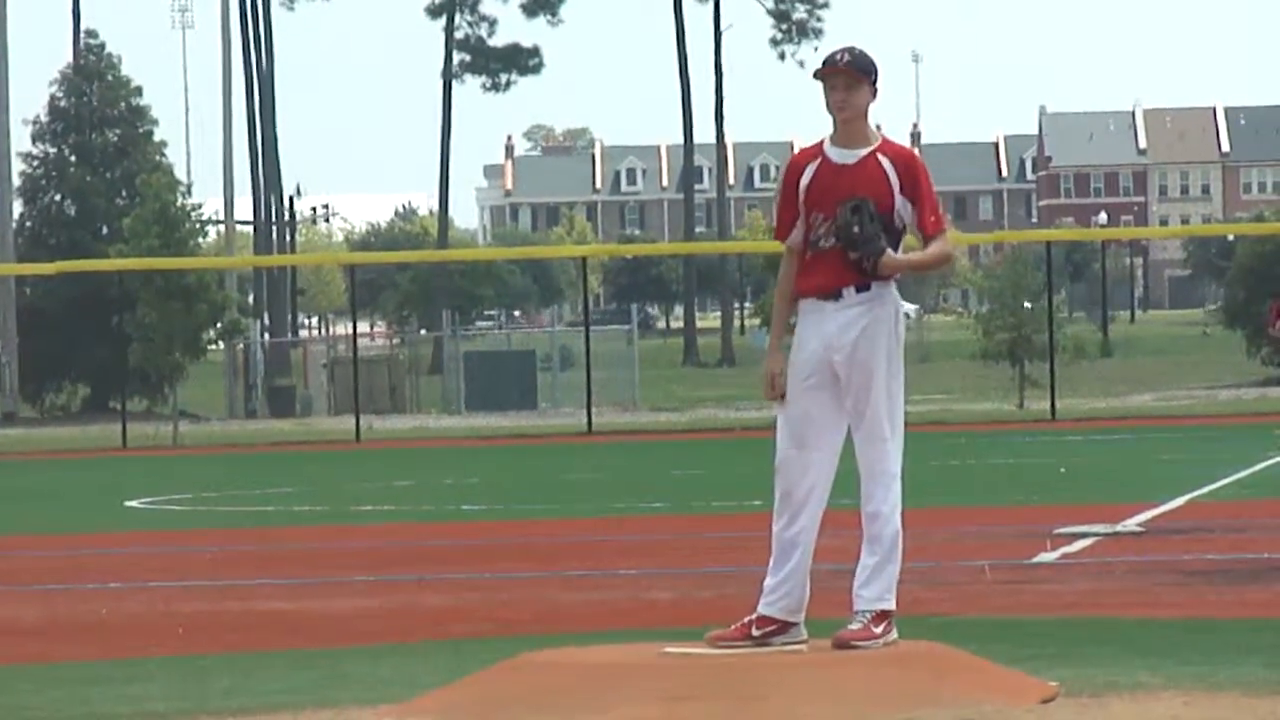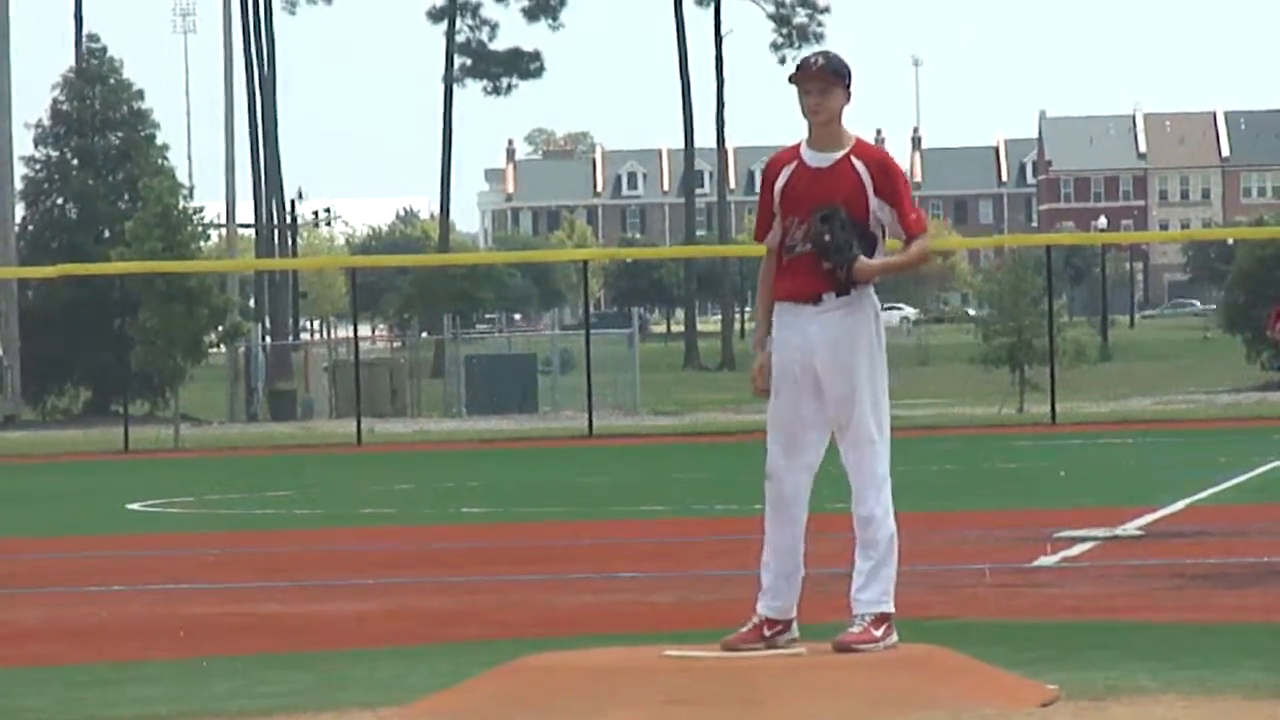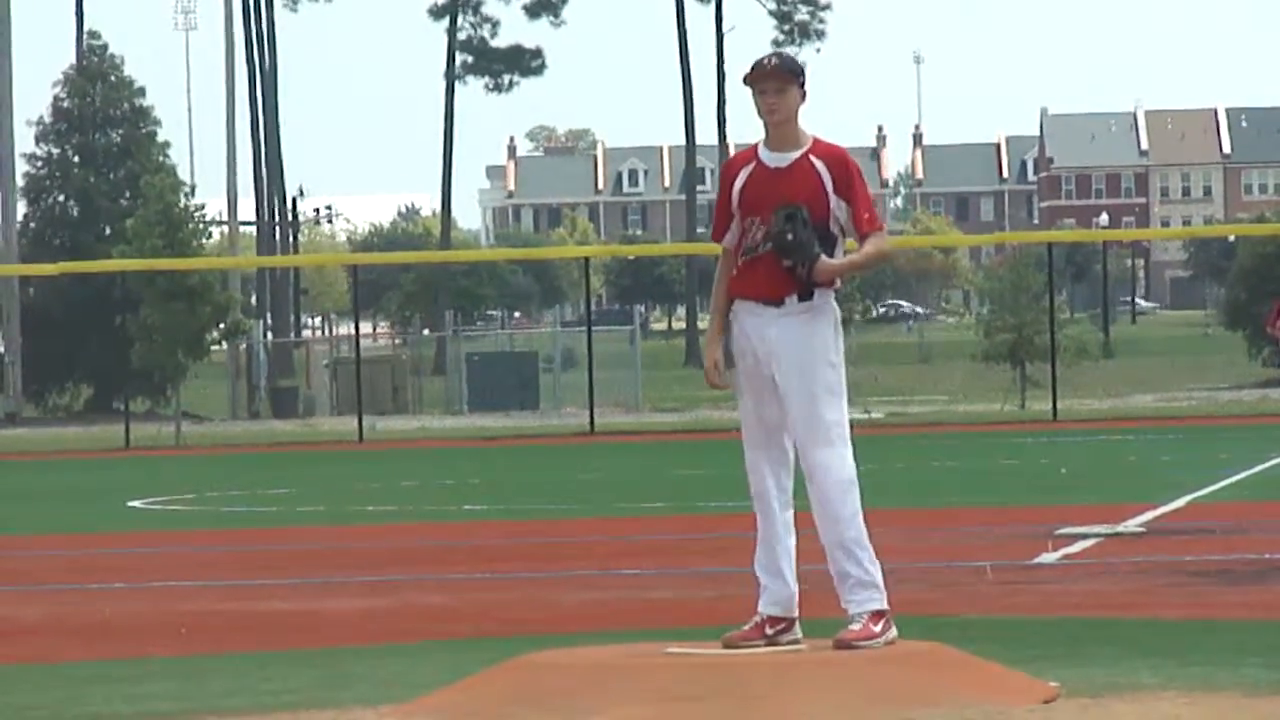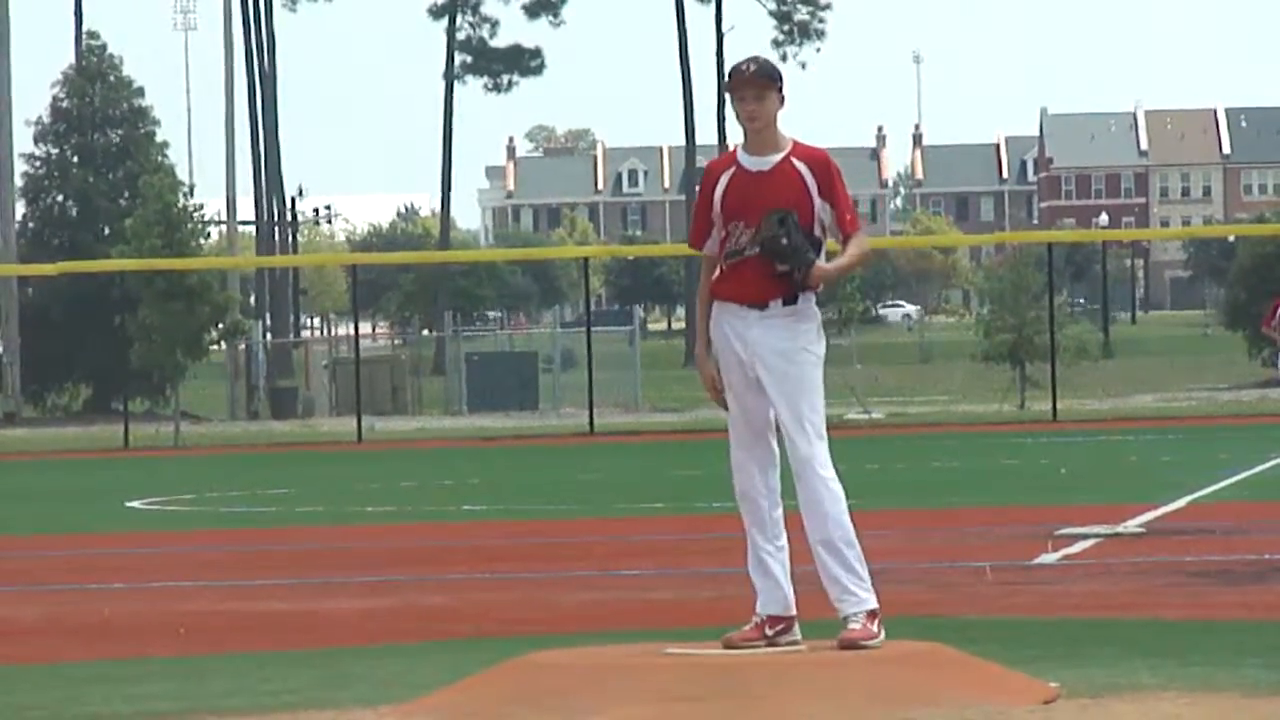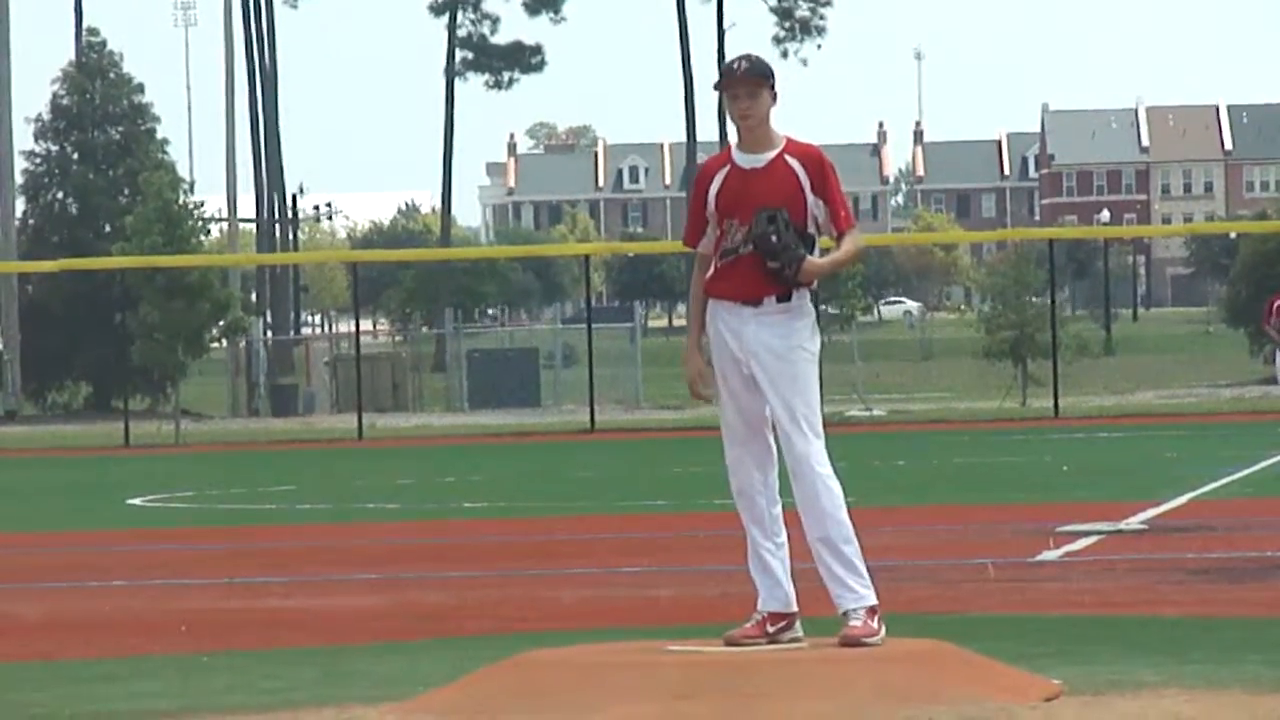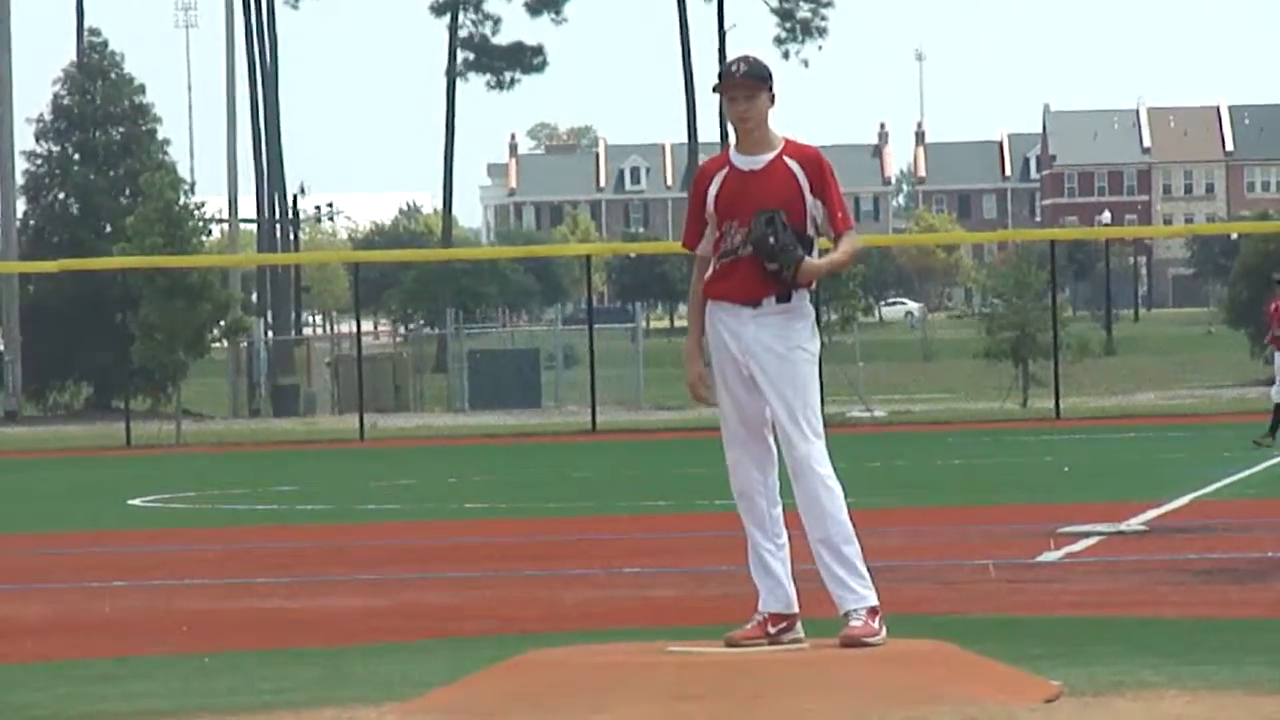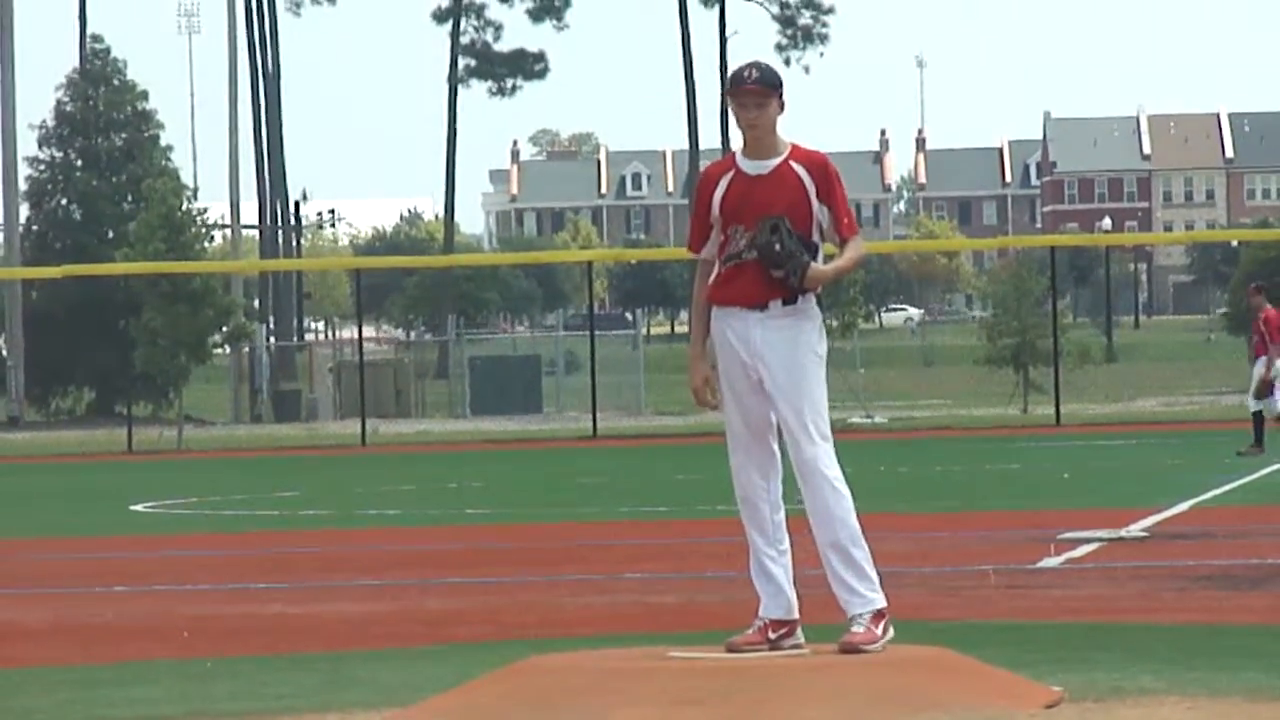
dt=0.4s
person 1, frame 1
left shoulder: (900, 162)
right shoulder: (803, 166)
left elbow: (942, 248)
right elbow: (792, 258)
left wrist: (900, 260)
right wrist: (775, 345)
left hip: (871, 315)
right hip: (813, 320)
left knee: (879, 462)
right knee: (797, 469)
left ankle: (877, 609)
right ankle: (779, 611)
person 1, frame 2
left shoulder: (874, 164)
right shoulder: (779, 169)
left elbow: (921, 244)
right elbow: (771, 260)
left wrist: (877, 266)
right wrist: (760, 343)
left hip: (849, 319)
right hip: (790, 323)
left knee: (867, 465)
right knee: (783, 470)
left ankle: (876, 611)
right ankle: (776, 611)
person 1, frame 3
left shoulder: (833, 162)
right shoulder: (737, 170)
left elbow: (877, 243)
right elbow: (728, 259)
left wrist: (840, 264)
right wrist: (714, 336)
left hip: (808, 320)
right hip: (752, 323)
left knee: (826, 460)
right knee: (764, 465)
left ankle: (869, 606)
right ankle: (777, 610)
person 1, frame 4
left shoulder: (814, 165)
right shoulder: (716, 176)
left elbow: (857, 241)
right elbow: (707, 267)
left wrist: (831, 269)
right wrist: (703, 349)
left hip: (791, 323)
right hip: (732, 326)
left knee: (810, 458)
right knee: (751, 468)
left ankle: (860, 606)
right ankle: (775, 610)
person 1, frame 5
left shoulder: (808, 162)
right shoulder: (711, 174)
left elbow: (851, 240)
right elbow: (702, 265)
left wrist: (823, 264)
right wrist: (693, 346)
left hip: (785, 320)
right hip: (726, 324)
left knee: (807, 455)
right knee: (747, 465)
left ankle: (860, 603)
right ankle: (776, 608)
person 1, frame 6
left shoulder: (807, 163)
right shoulder: (709, 176)
left elbow: (849, 241)
right elbow: (701, 267)
left wrist: (821, 265)
right wrist: (692, 350)
left hip: (785, 321)
right hip: (726, 325)
left knee: (807, 456)
right knee: (748, 466)
left ankle: (861, 603)
right ankle: (777, 609)
person 1, frame 7
left shoulder: (814, 168)
right shoulder: (714, 179)
left elbow: (854, 244)
right elbow: (704, 271)
left wrist: (828, 270)
right wrist: (697, 354)
left hip: (791, 325)
right hip: (731, 328)
left knee: (815, 460)
right knee: (751, 471)
left ankle: (867, 607)
right ankle: (778, 615)
